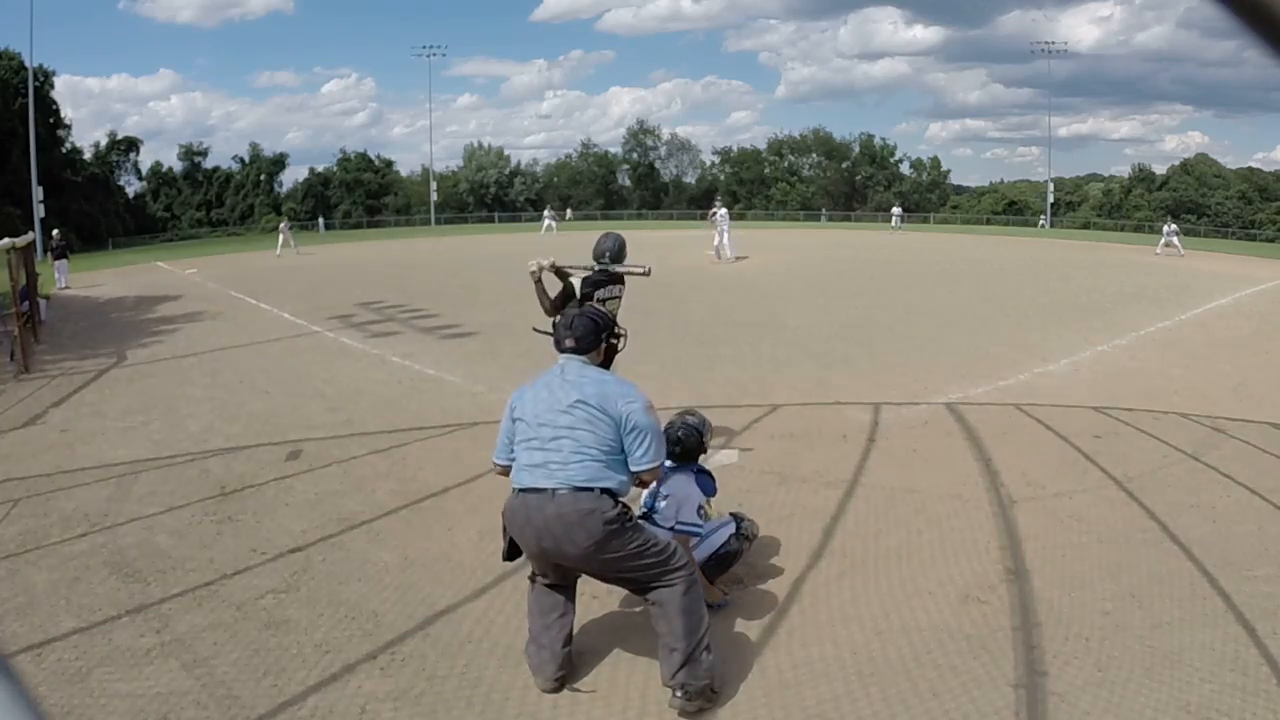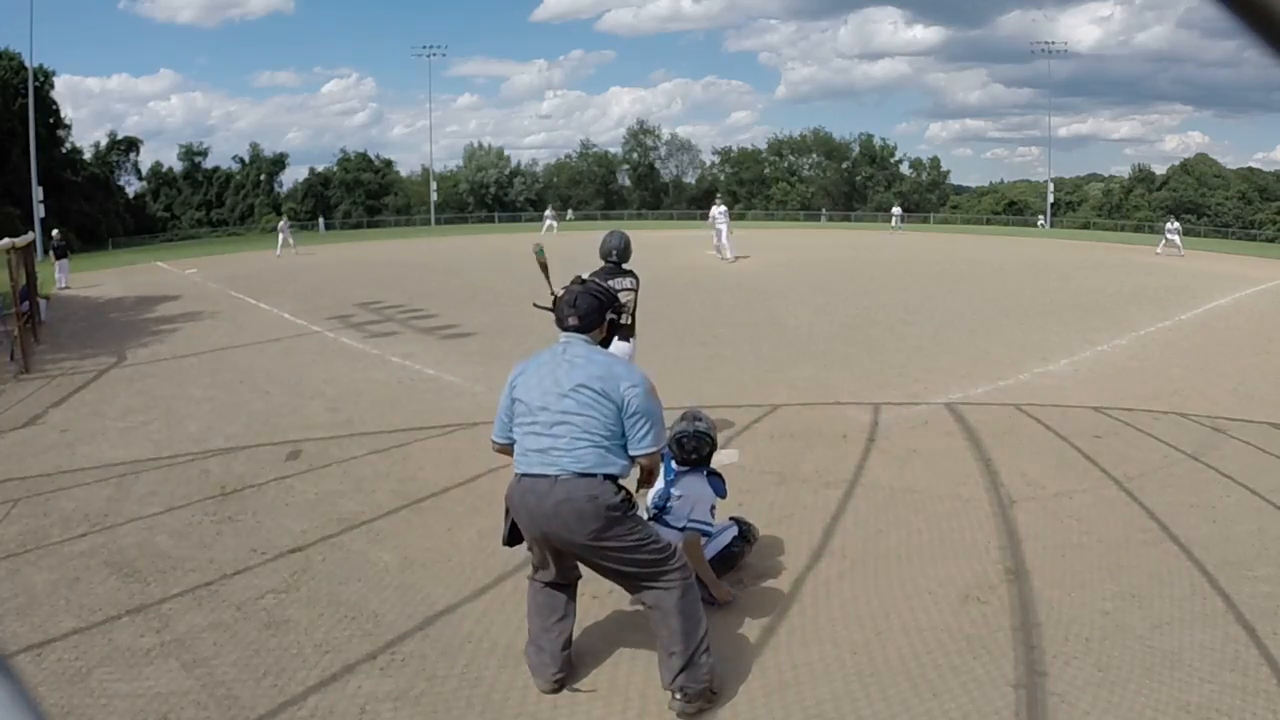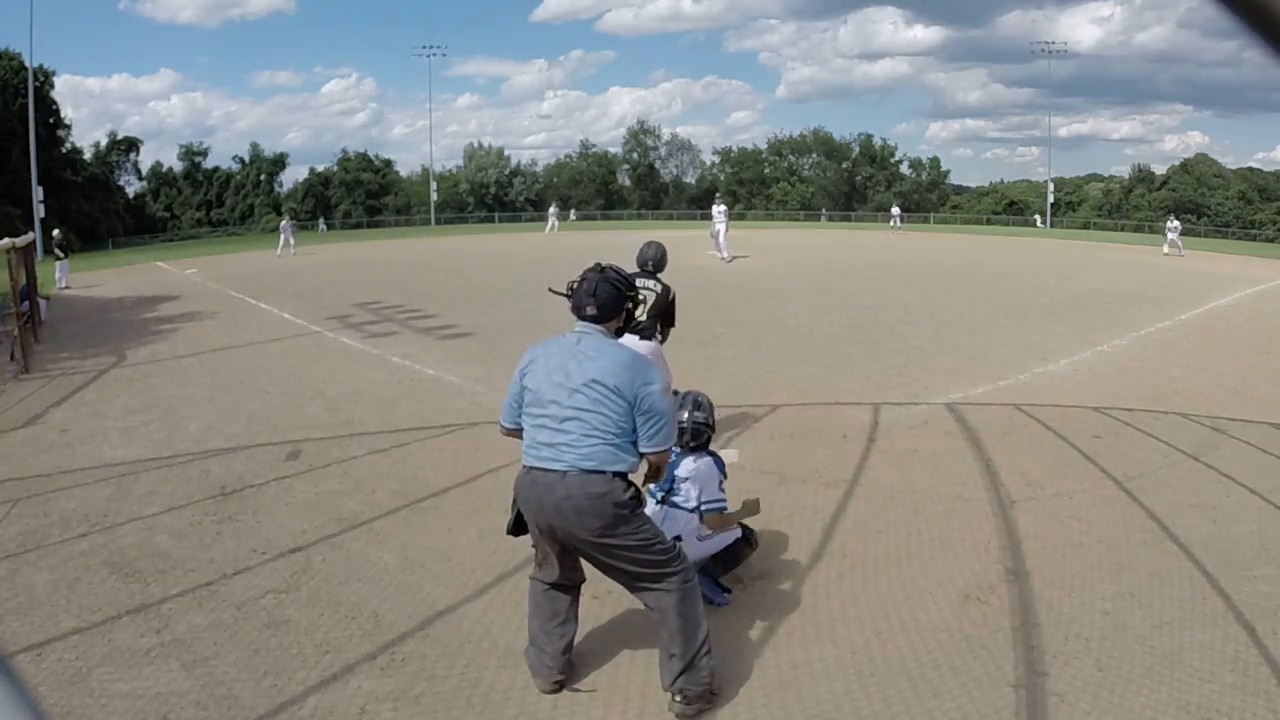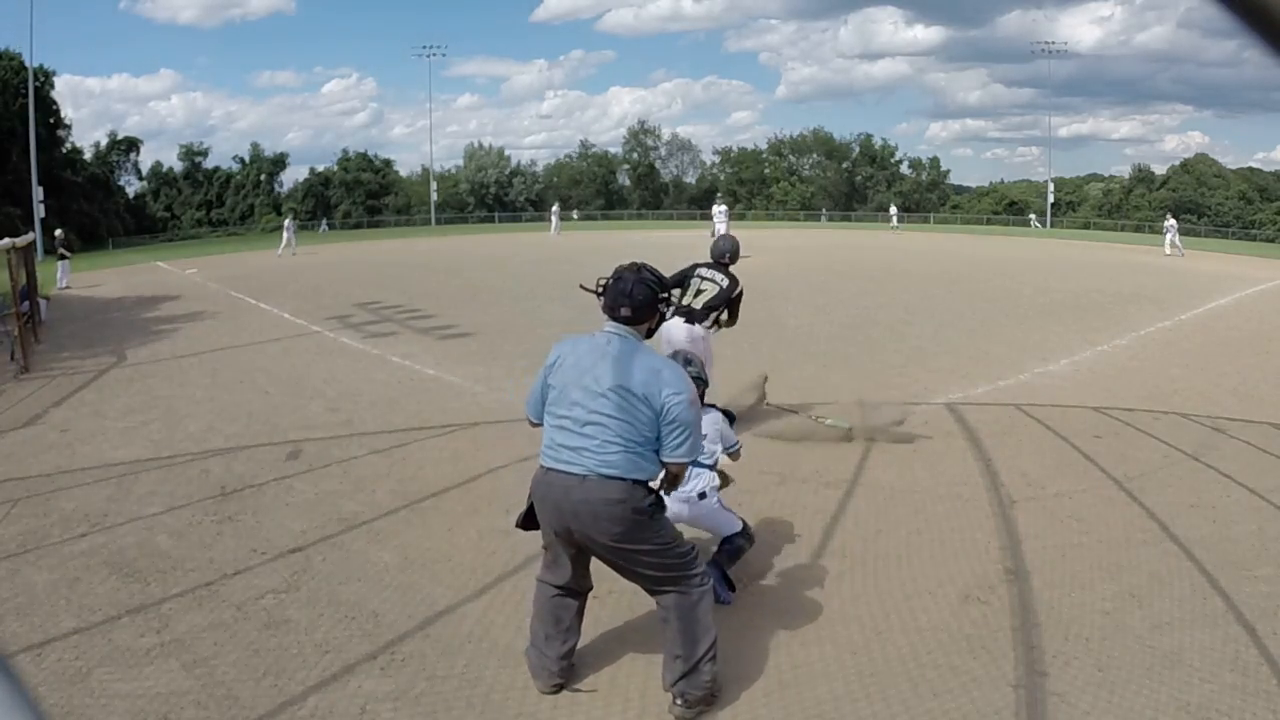
dt=0.2s
person 1, frame 1
left shoulder: (524, 393)
right shoulder: (623, 393)
left elbow: (502, 465)
right elbow: (649, 472)
right wrist: (619, 473)
left hip: (524, 518)
right hip: (587, 519)
left knee: (550, 577)
right knee: (675, 572)
left ankle: (548, 667)
right ankle: (689, 684)
person 1, frame 2
left shoulder: (523, 371)
right shoulder: (625, 375)
left elbow: (500, 443)
right elbow: (649, 456)
right wrist: (648, 478)
left hip: (526, 499)
right hip: (588, 502)
left knee: (550, 576)
right knee: (669, 576)
left ankle: (548, 668)
person 1, frame 3
left shoulder: (535, 356)
right shoulder: (639, 370)
left elbow: (509, 427)
right elbow: (657, 454)
right wrist: (656, 472)
left hip: (535, 490)
right hip: (596, 497)
left knee: (553, 575)
right knee: (669, 577)
left ankle: (548, 668)
person 1, frame 4
left shoulder: (562, 352)
right shoulder: (667, 375)
left elbow: (534, 417)
right elbow: (677, 463)
right wrist: (669, 483)
left hip: (551, 490)
right hip: (615, 500)
left knee: (559, 577)
right knee: (684, 581)
left ankle: (548, 667)
person 2, frame 1
left shoulder: (660, 465)
right shoulder: (692, 487)
right elbow: (681, 547)
right wrist: (705, 587)
right knee: (746, 527)
right ankle: (701, 582)
person 2, frame 2
left shoulder: (663, 465)
right shoulder: (703, 488)
right elbow: (690, 545)
right wrist: (714, 586)
right knee: (746, 532)
right ankle: (702, 584)
person 2, frame 3
right shoulder: (708, 467)
right elbow: (712, 522)
right wrist: (744, 512)
right hip: (680, 546)
right knee: (746, 538)
right ankle: (705, 577)
person 2, frame 4
right shoulder: (715, 417)
right elbow: (735, 455)
left hip: (665, 502)
right hip: (700, 501)
right knee: (741, 535)
right ankle: (715, 569)
